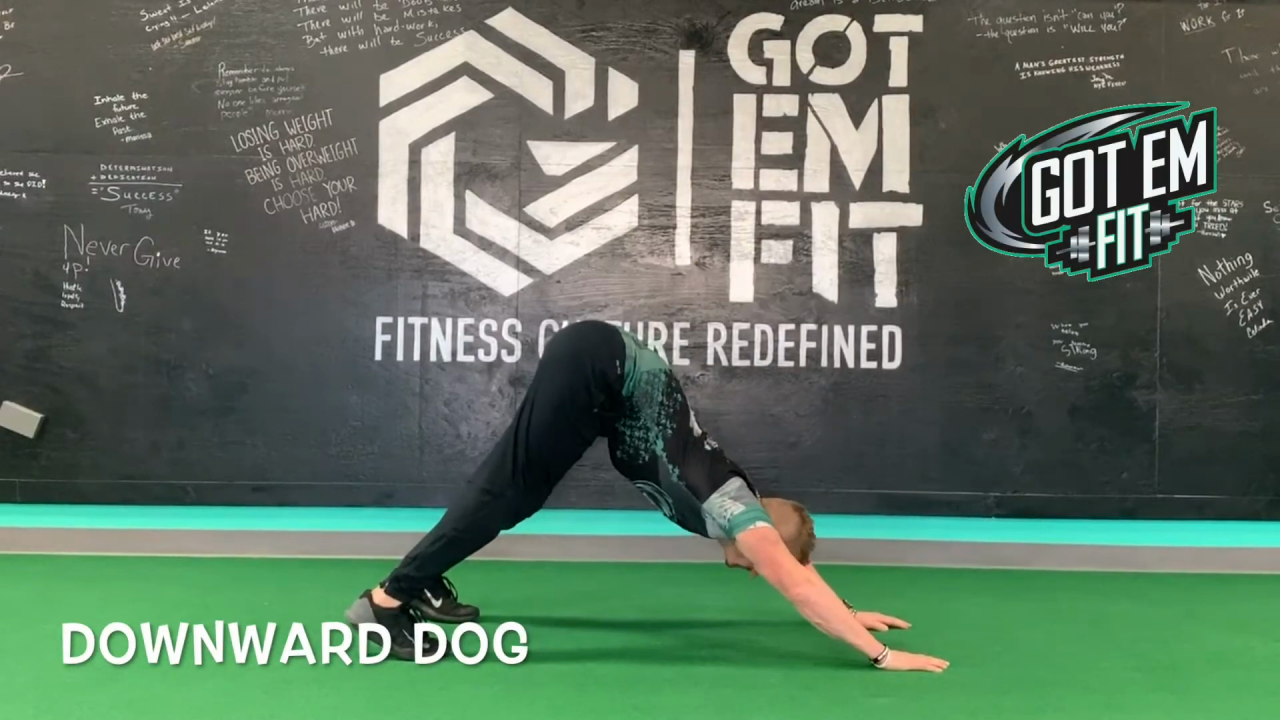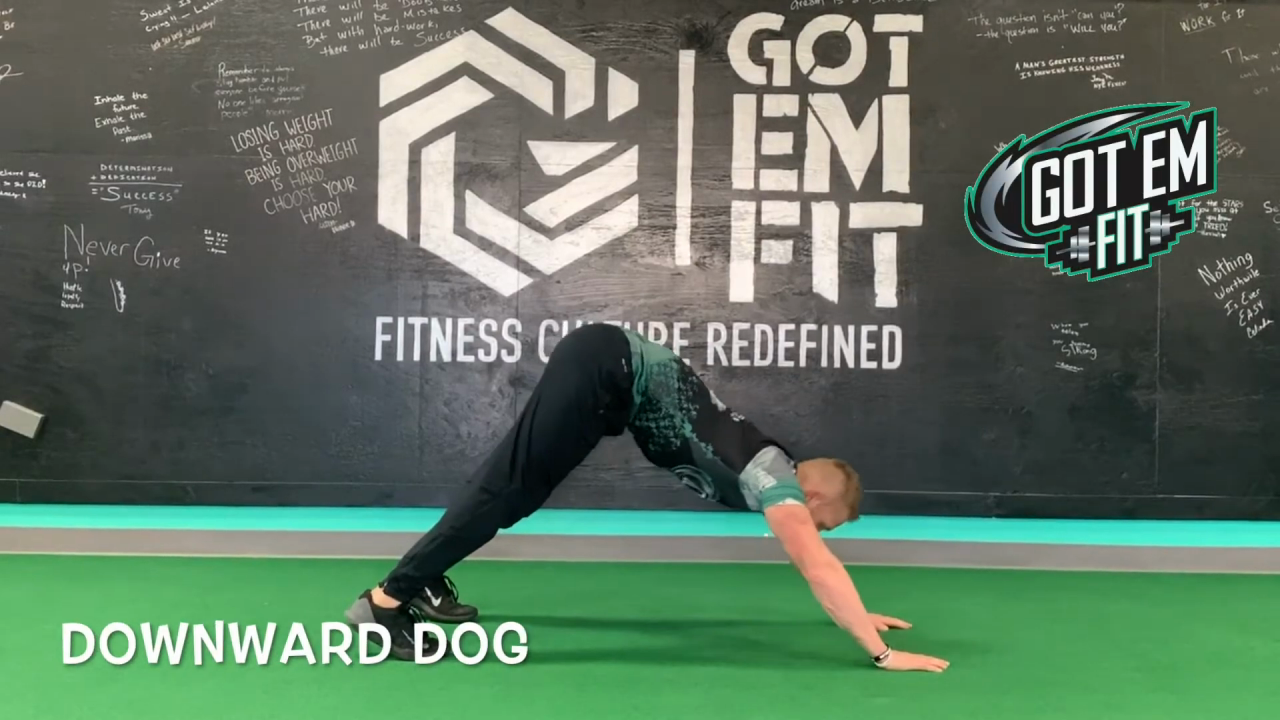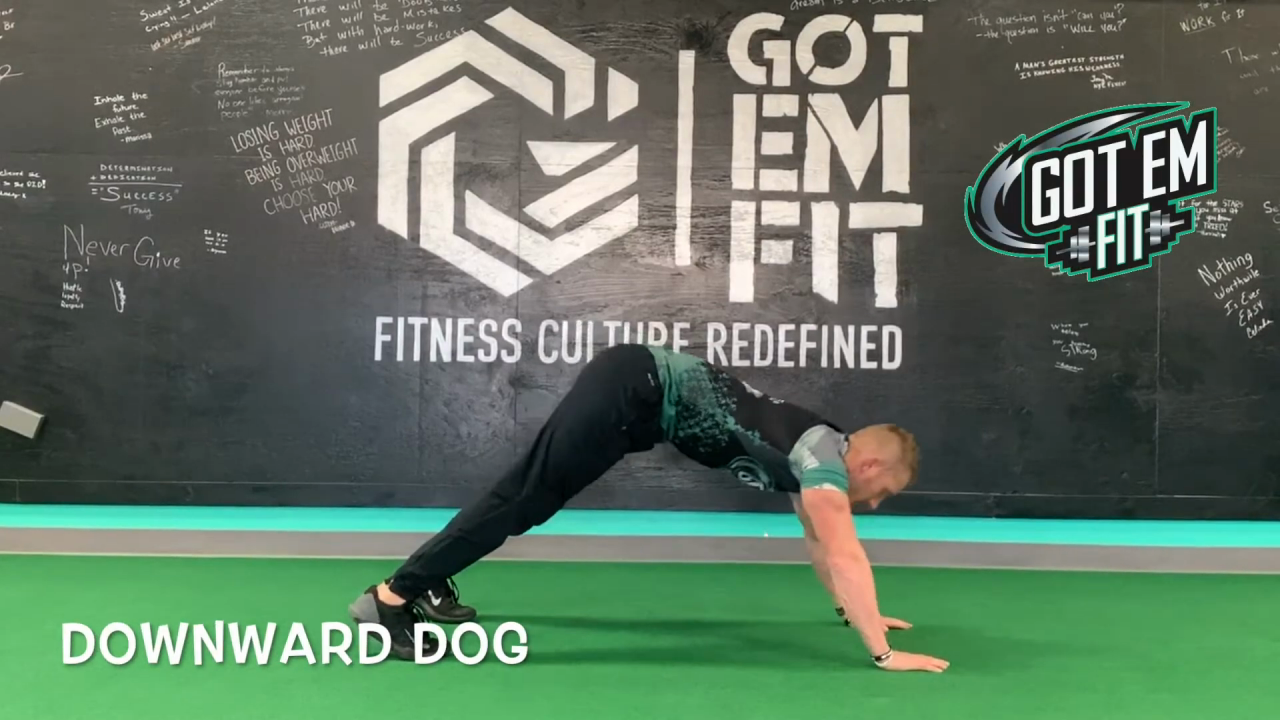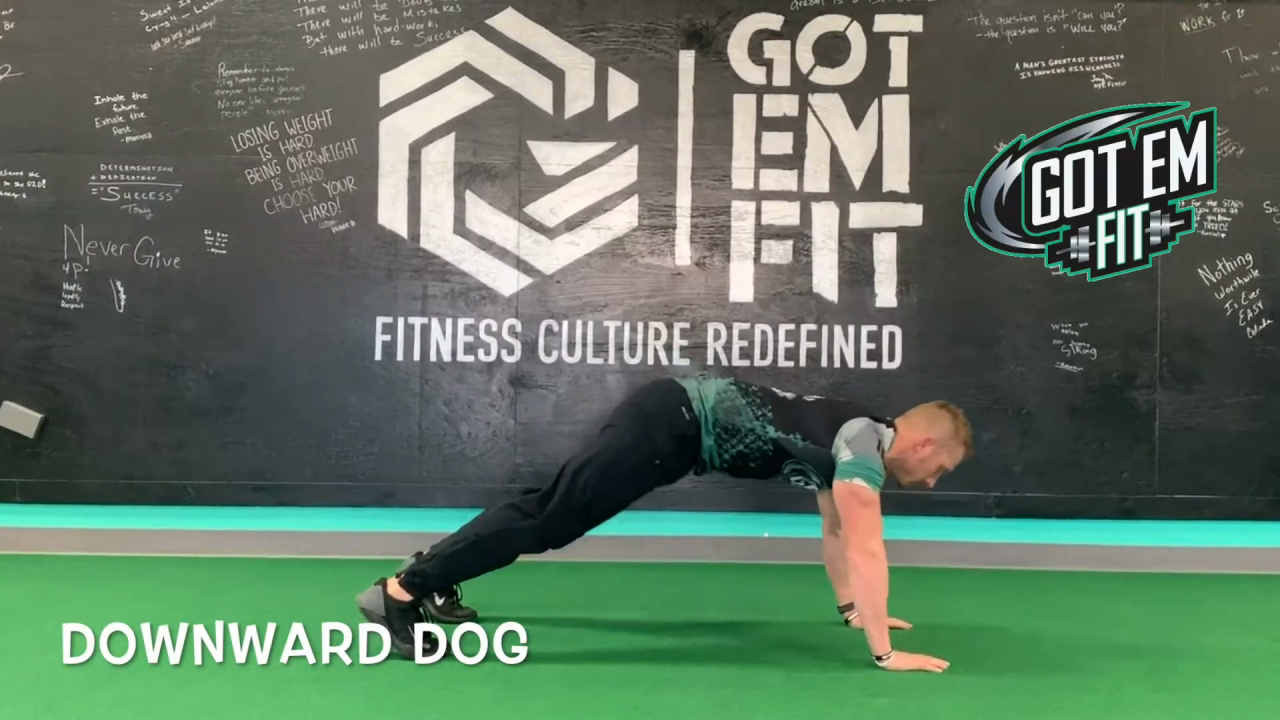
dt=0.3s
person 1, frame 1
left shoulder: (734, 498)
right shoulder: (730, 505)
left elbow: (799, 575)
right elbow: (797, 586)
left wrist: (847, 612)
right wrist: (880, 654)
left hip: (598, 360)
right hip: (596, 364)
left knee: (513, 485)
right knee: (507, 490)
left ankle: (424, 583)
right ankle: (385, 600)
person 1, frame 2
left shoulder: (776, 469)
right shoulder: (769, 476)
left elbow: (815, 558)
right elbow: (819, 566)
left wrist: (855, 612)
right wrist: (882, 653)
left hip: (608, 363)
right hip: (604, 368)
left knee: (514, 482)
right knee: (510, 490)
left ankle: (424, 583)
right ankle: (385, 600)
person 1, frame 3
left shoulder: (817, 447)
right shoulder: (822, 453)
left elbow: (818, 537)
right elbow: (845, 554)
left wrist: (851, 609)
right wrist: (883, 653)
left hip: (641, 386)
right hip: (635, 387)
left knee: (532, 491)
right knee: (526, 498)
left ankle: (427, 583)
right ankle: (389, 598)
person 1, frame 4
left shoulder: (852, 438)
right shoulder: (865, 442)
left elbow: (836, 530)
right elbow: (866, 551)
left wrist: (851, 607)
right wrist: (885, 652)
left hip: (675, 415)
right hip: (672, 424)
left knee: (556, 506)
right knee: (550, 517)
left ankle: (431, 573)
right ankle: (399, 593)
